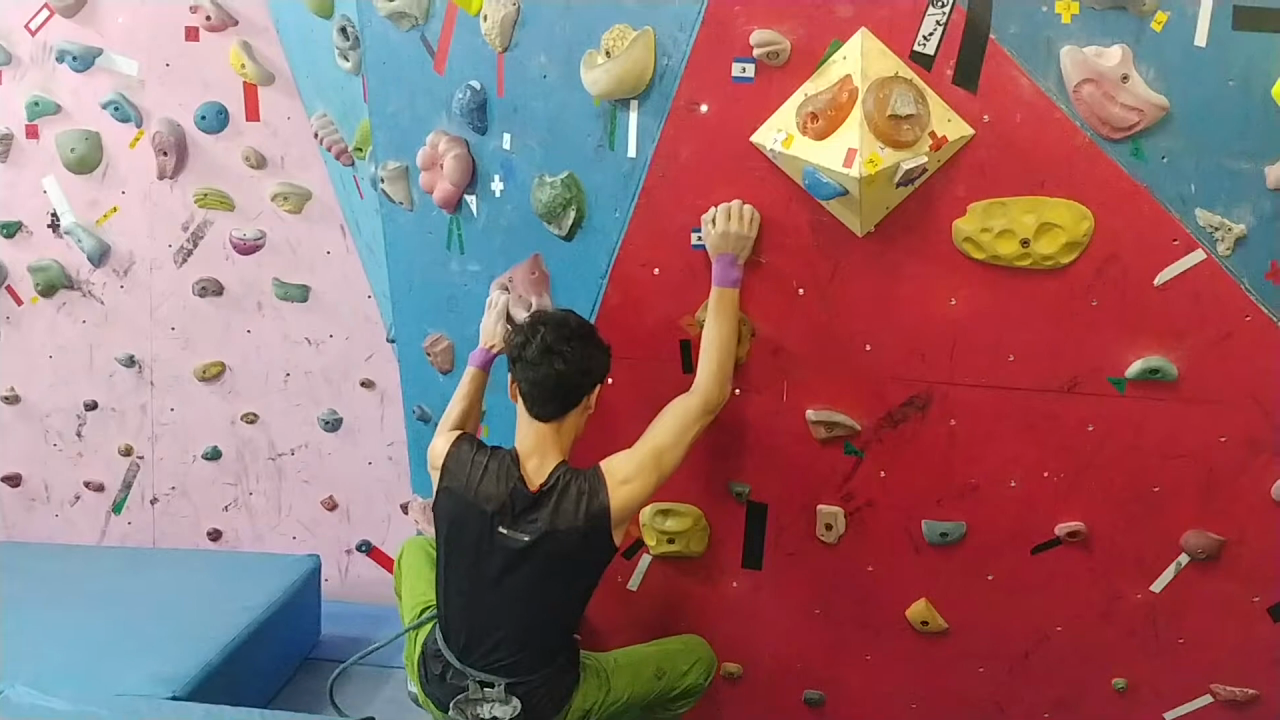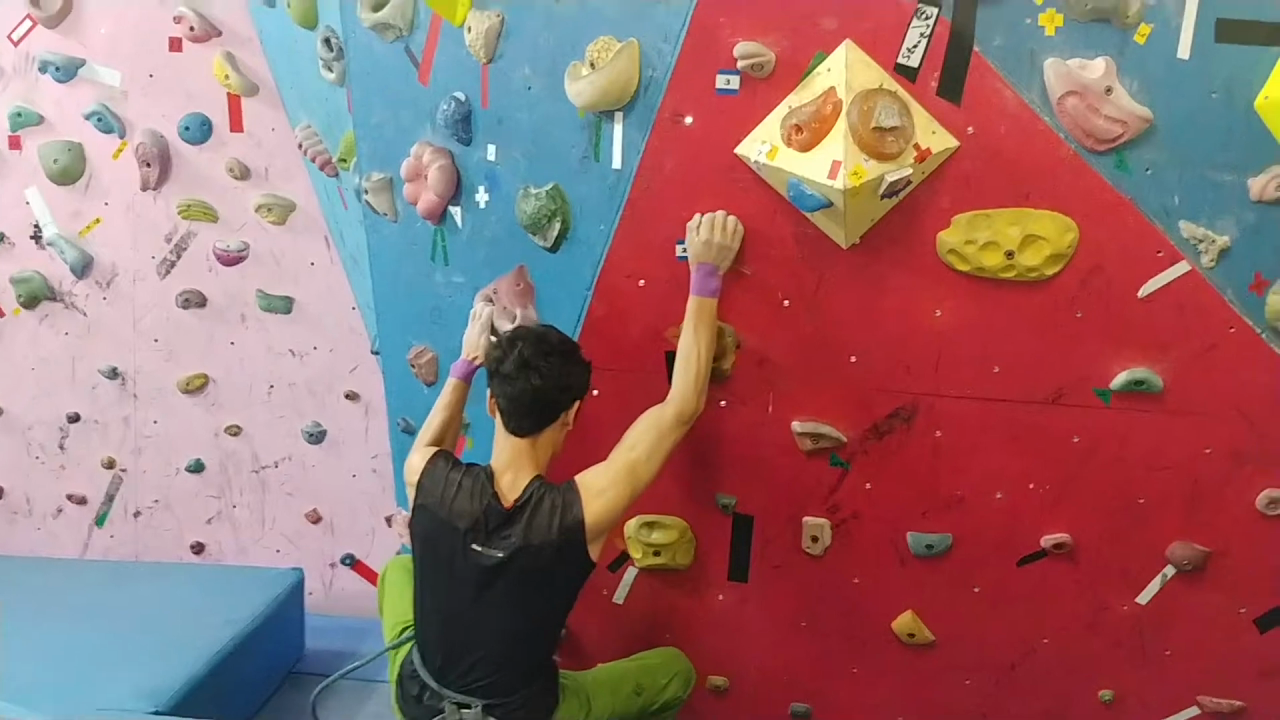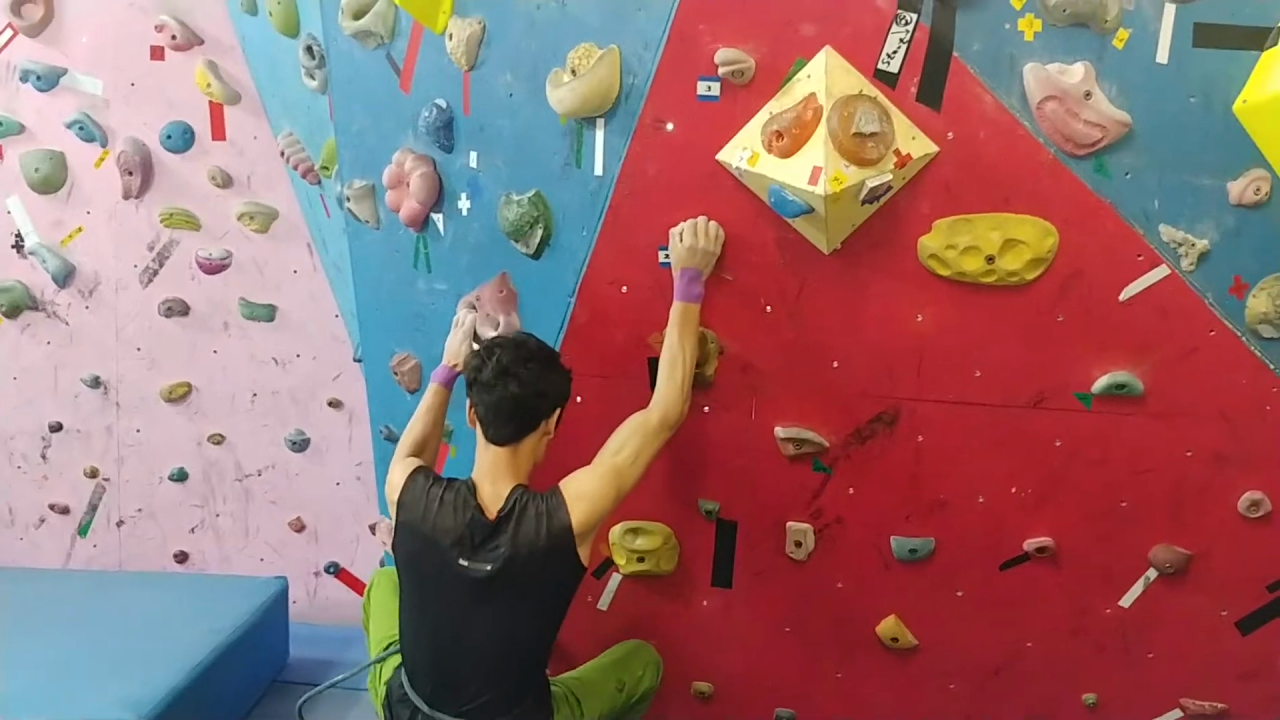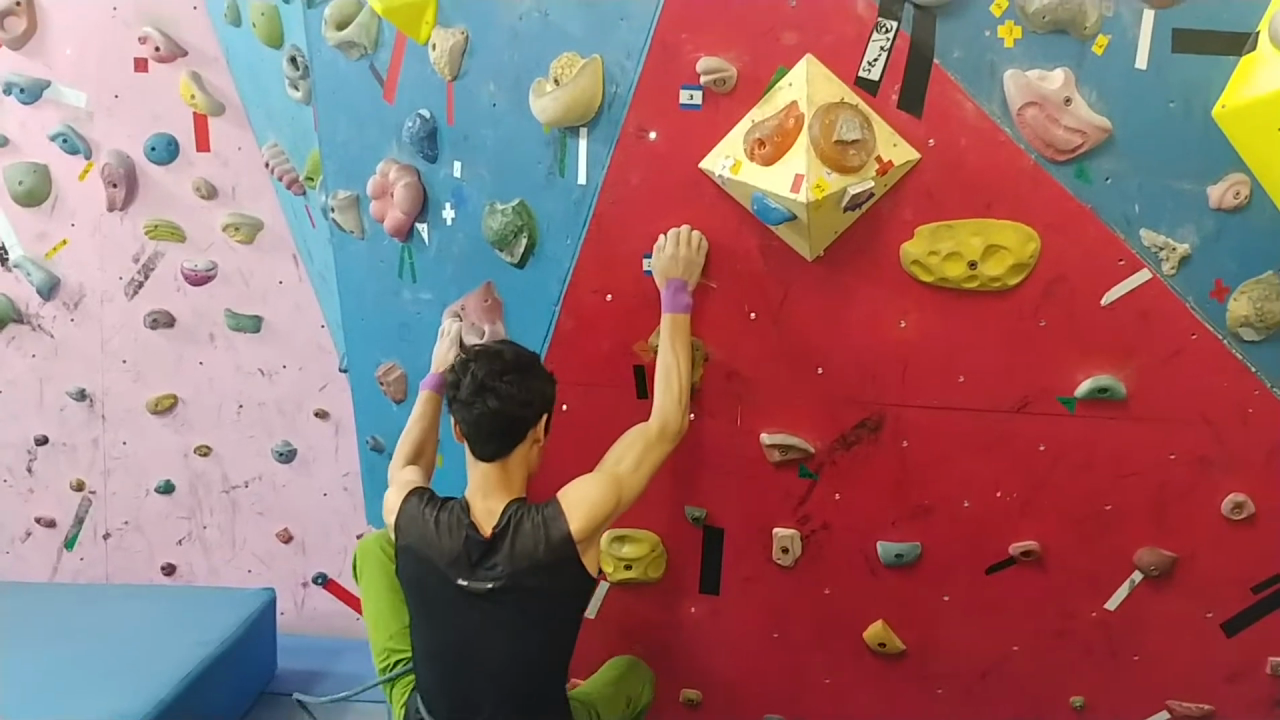
dt=0.3s
person 1, frame 1
left shoulder: (454, 464)
right shoulder: (607, 495)
right elbow: (708, 396)
left wrist: (484, 352)
right wrist: (726, 267)
left knee: (416, 550)
right knee: (697, 660)
person 1, frame 2
left shoulder: (430, 481)
right shoulder: (582, 511)
right elbow: (683, 406)
left wrist: (466, 364)
right wrist: (705, 277)
right knee: (674, 673)
person 1, frame 3
left shoulder: (412, 497)
right shoulder: (566, 517)
right elbow: (666, 413)
left wrist: (448, 370)
right wrist: (688, 283)
right knee: (642, 662)
person 1, frame 4
left shoulder: (410, 518)
right shoulder: (569, 526)
left elbow: (404, 469)
right elbow: (668, 424)
left wrist: (437, 378)
right wrist: (675, 294)
left knee: (374, 547)
right knee: (631, 676)
